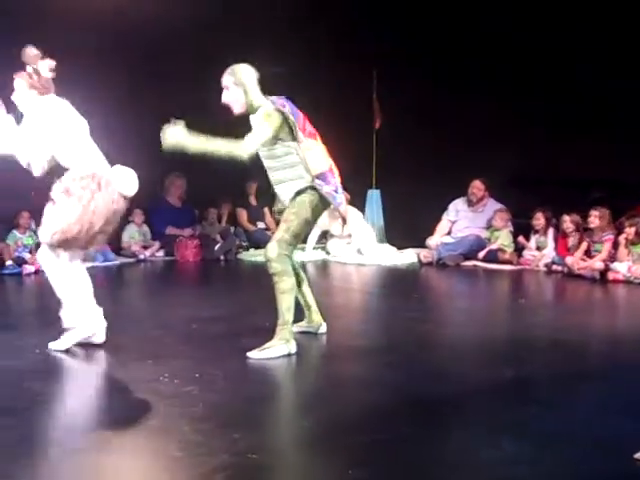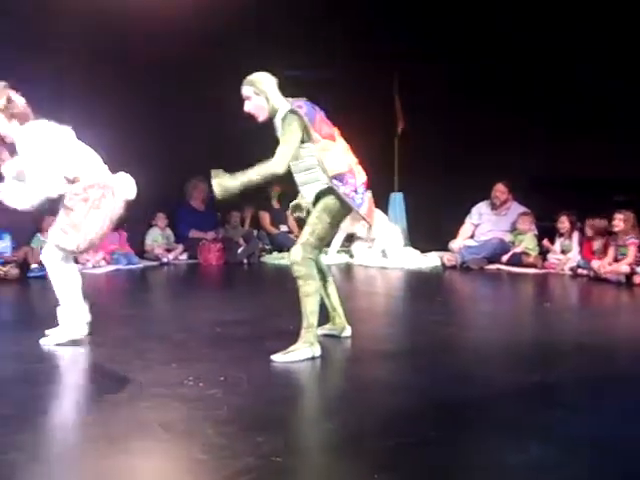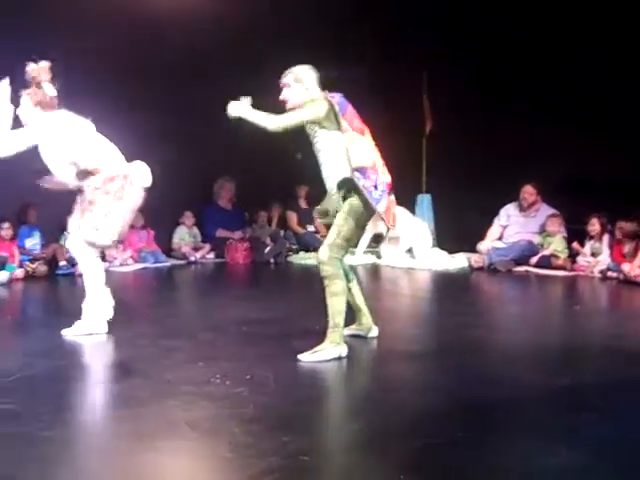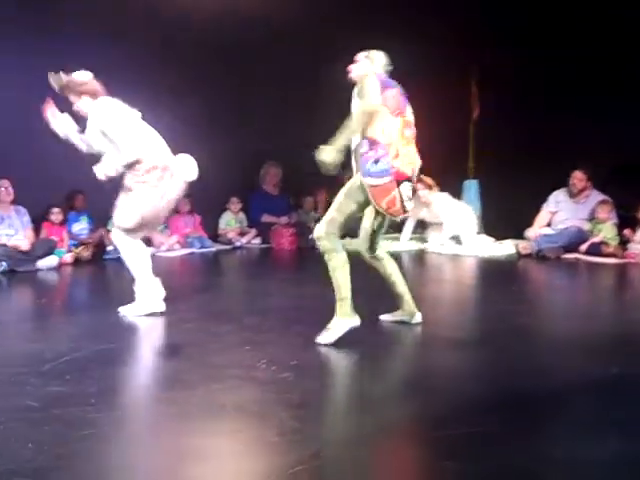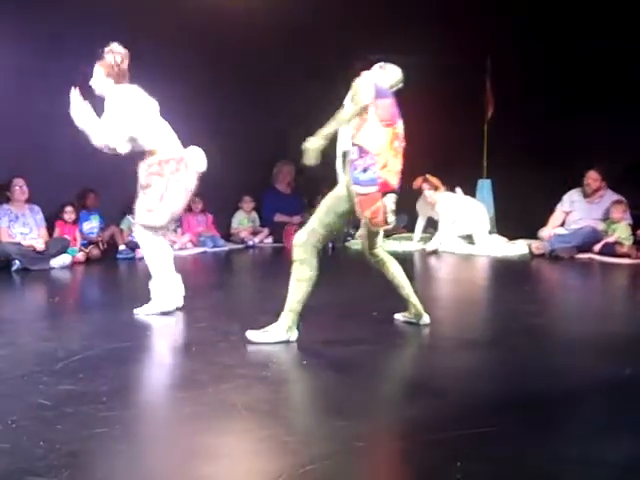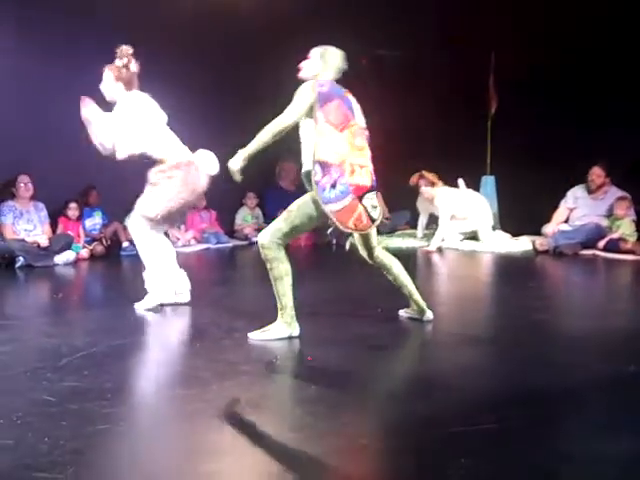
dt=0.3s
person 1, frame 1
left shoulder: (270, 114)
right shoulder: (264, 112)
left elbow: (244, 150)
left wrist: (191, 141)
right wrist: (282, 197)
left hip: (311, 190)
right hip: (301, 190)
left knee: (276, 251)
right knee: (282, 253)
left ankle: (283, 338)
right ankle: (313, 318)
person 1, frame 2
left shoulder: (291, 117)
right shoulder: (293, 113)
left elbow: (279, 165)
left wrist: (235, 183)
right wrist: (304, 196)
left hip: (336, 191)
right hip: (331, 191)
left knee: (301, 255)
right knee: (310, 255)
left ankle: (308, 341)
right ankle: (338, 322)
person 1, frame 3
left shoulder: (323, 103)
right shoulder: (324, 110)
left elbow: (278, 124)
left wrist: (245, 112)
right wrist: (332, 200)
left hip: (365, 190)
right hip: (360, 191)
left knee: (329, 255)
right knee: (336, 257)
left ankle: (335, 341)
right ankle: (364, 323)
person 1, frame 4
left shoulder: (370, 80)
right shoulder: (395, 95)
left elbow: (368, 107)
right elbow: (407, 142)
left wrist: (335, 147)
left hip: (376, 168)
right hip: (396, 175)
left knee: (325, 232)
right knee: (369, 247)
left ankle: (344, 312)
right ankle: (408, 309)
person 1, frame 5
left shoulder: (365, 84)
right shoulder: (390, 110)
left elbow: (362, 103)
left wrist: (321, 137)
left hip: (360, 178)
right hip: (381, 185)
left knee: (306, 241)
right knee: (373, 251)
left ankle: (287, 324)
right ankle: (416, 310)
person 1, frame 6
left shoulder: (313, 88)
right shoulder: (346, 97)
left elbow: (285, 121)
left wrist: (243, 155)
left knee: (270, 239)
right knee: (371, 251)
left ankle: (286, 321)
right ankle: (419, 306)
person 2, frame 1
left shoulder: (39, 110)
right shoulder: (58, 108)
left elbow: (37, 164)
left hip: (85, 187)
right hip: (101, 186)
left knee: (51, 254)
right knee: (66, 256)
left ankle: (79, 322)
right ankle: (91, 324)
person 2, frame 2
left shoulder: (30, 139)
right shoulder: (33, 136)
left elbow: (51, 181)
left hip: (92, 193)
right hip: (87, 193)
left knee: (54, 255)
right knee: (59, 256)
left ankle: (72, 324)
right ankle: (77, 319)
person 2, frame 3
left shoulder: (47, 126)
right shoulder: (56, 123)
right wrist: (68, 182)
left hip: (113, 184)
right hip: (104, 184)
left knee: (86, 248)
right knee: (83, 247)
left ankle: (94, 318)
right ankle: (101, 308)
person 2, frame 4
left shoulder: (103, 111)
right shoulder: (103, 113)
left elbow: (129, 148)
right elbow: (89, 146)
left wrist: (106, 170)
right wrist: (61, 123)
left hip: (155, 174)
right hip: (150, 174)
left knee: (122, 234)
right knee: (130, 236)
left ankle: (150, 296)
right ankle: (151, 295)
person 2, frame 5
left shoulder: (122, 98)
right shoulder: (118, 100)
left elbow: (103, 139)
left wrist: (81, 113)
left hip: (168, 167)
right hip: (162, 168)
left knee: (146, 231)
right knee: (152, 232)
left ankle: (165, 295)
right ankle: (171, 293)
person 2, frame 6
left shoulder: (133, 105)
right shoulder: (125, 107)
left hip: (177, 171)
right hip: (175, 170)
left knee: (138, 224)
right knee: (152, 229)
left ankle: (159, 288)
right ankle: (177, 288)
